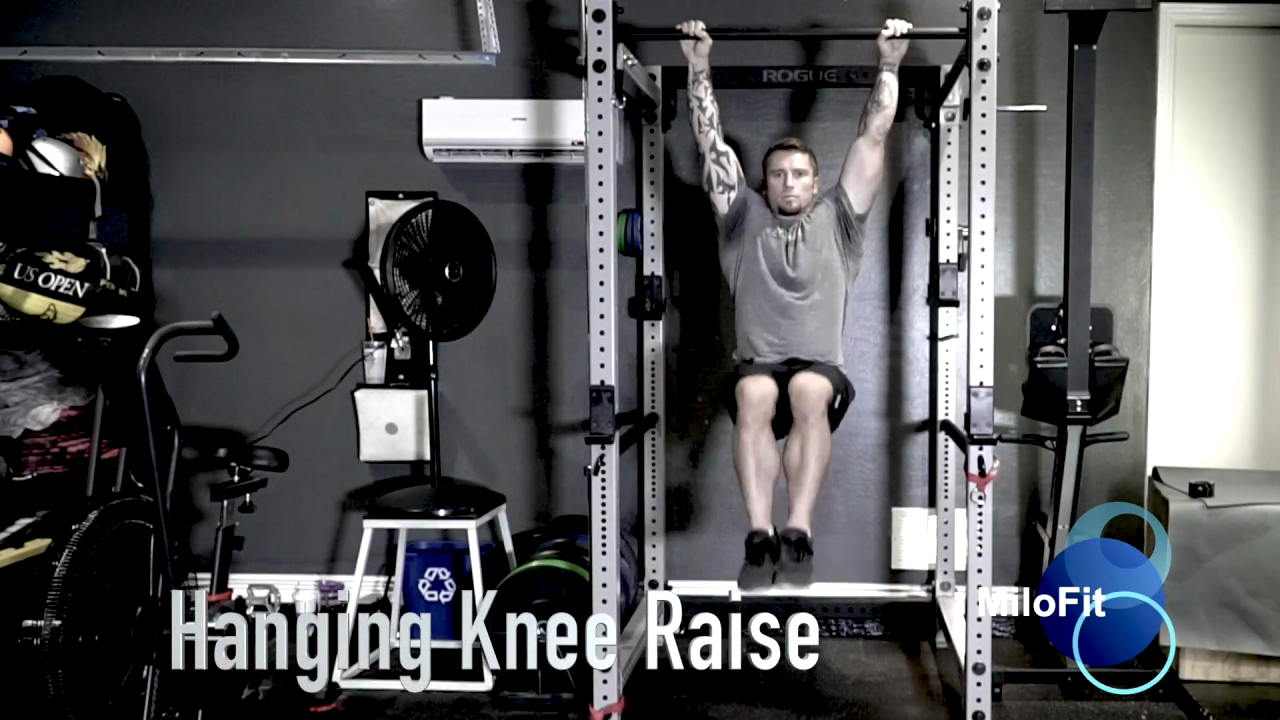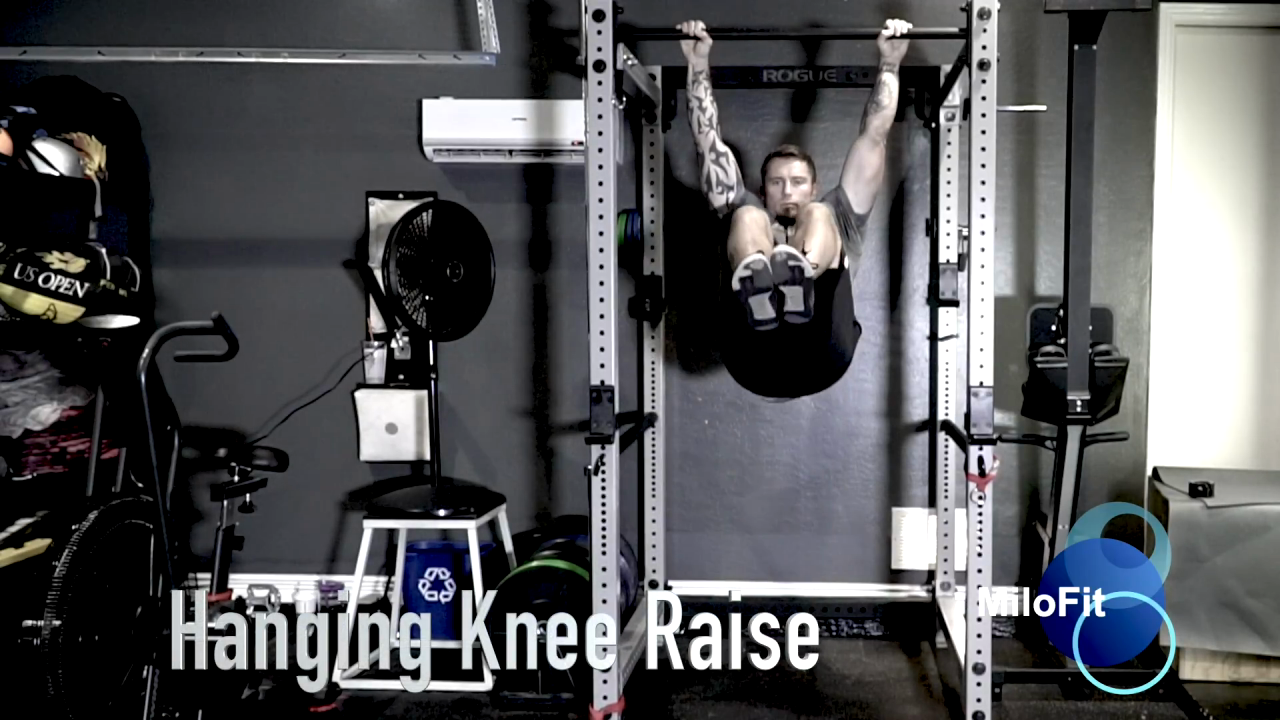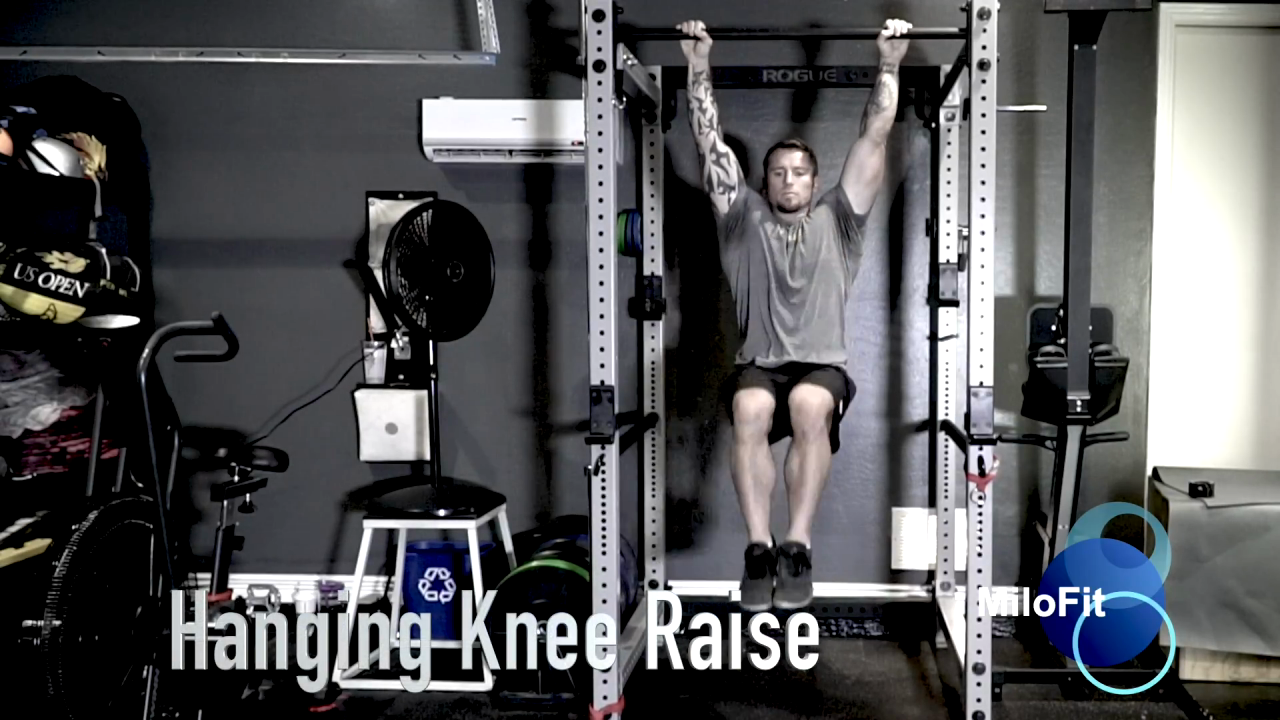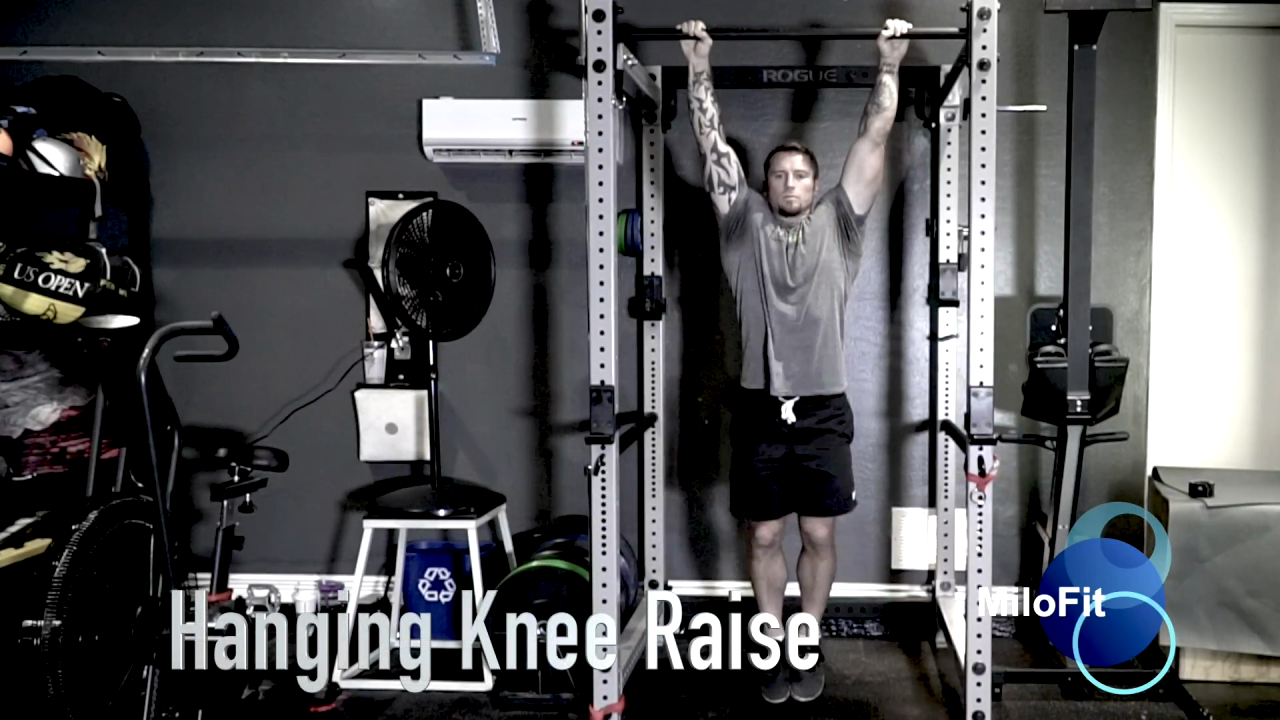
dt=0.5s
person 1, frame 1
left shoulder: (836, 220)
right shoulder: (744, 218)
left elbow: (871, 138)
right elbow: (711, 143)
left wrist: (888, 65)
right wrist: (699, 65)
left hip: (820, 383)
right hip: (758, 376)
left knee: (807, 392)
right knee: (754, 395)
left ankle: (796, 535)
right ankle: (760, 540)
person 1, frame 2
left shoulder: (837, 213)
right shoulder: (748, 207)
left elbow: (874, 136)
right elbow: (709, 142)
left wrist: (889, 63)
right wrist: (698, 65)
left hip: (821, 350)
right hip: (756, 353)
left knee: (817, 215)
right knee: (746, 218)
left ankle: (800, 272)
right ankle: (758, 286)
person 1, frame 3
left shoulder: (837, 216)
right shoulder: (743, 217)
left elbow: (873, 140)
right elbow: (711, 146)
left wrist: (889, 65)
right wrist: (699, 67)
left hip: (820, 367)
right hip: (758, 366)
left knee: (807, 410)
right knee: (752, 415)
left ankle: (796, 549)
right ankle: (759, 550)
person 1, frame 4
left shoulder: (839, 218)
right shoulder: (744, 219)
left elbow: (873, 138)
right elbow: (712, 143)
left wrist: (888, 65)
right wrist: (699, 67)
left hip: (823, 409)
right hip: (759, 408)
left knee: (819, 536)
right knee: (764, 537)
left ankle: (808, 645)
right ankle: (774, 644)
